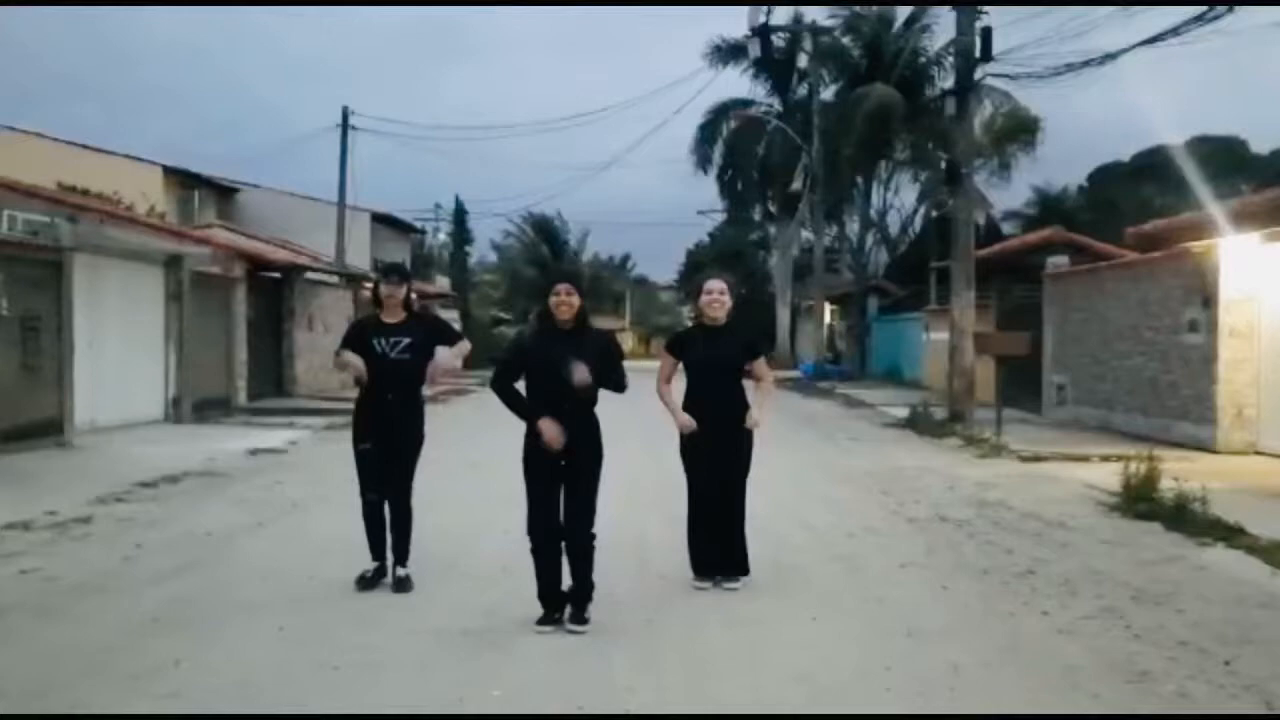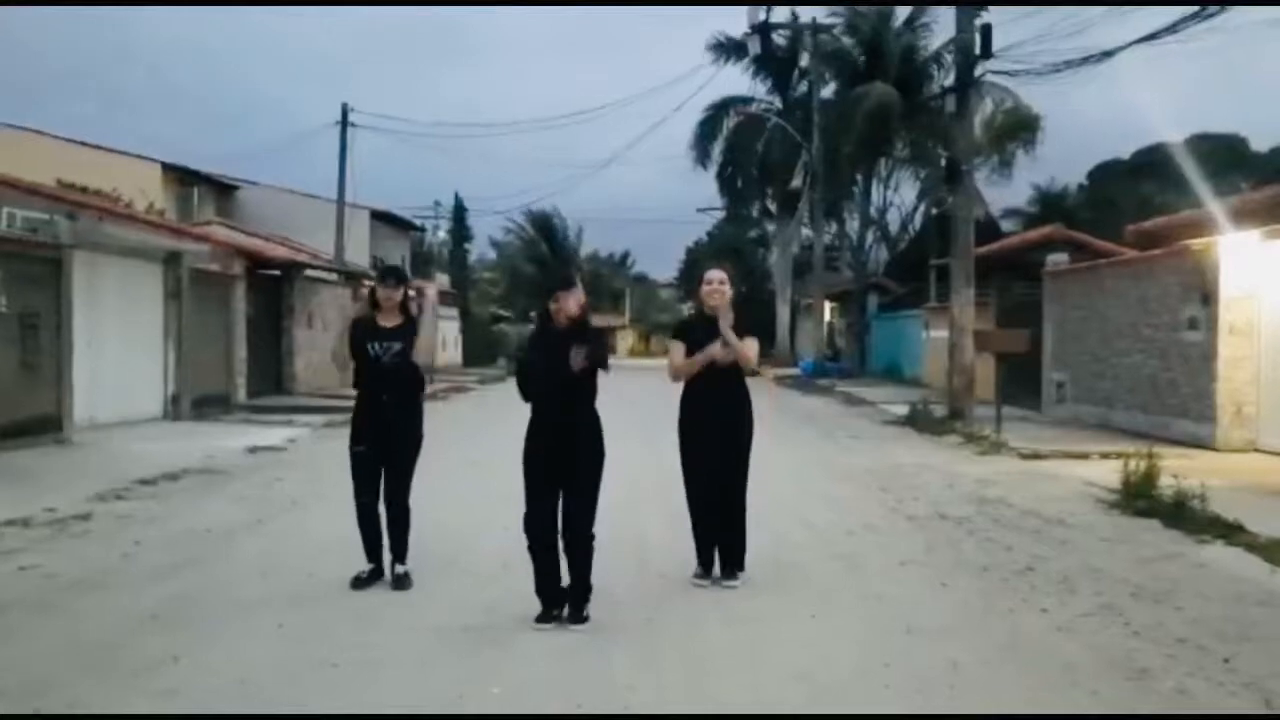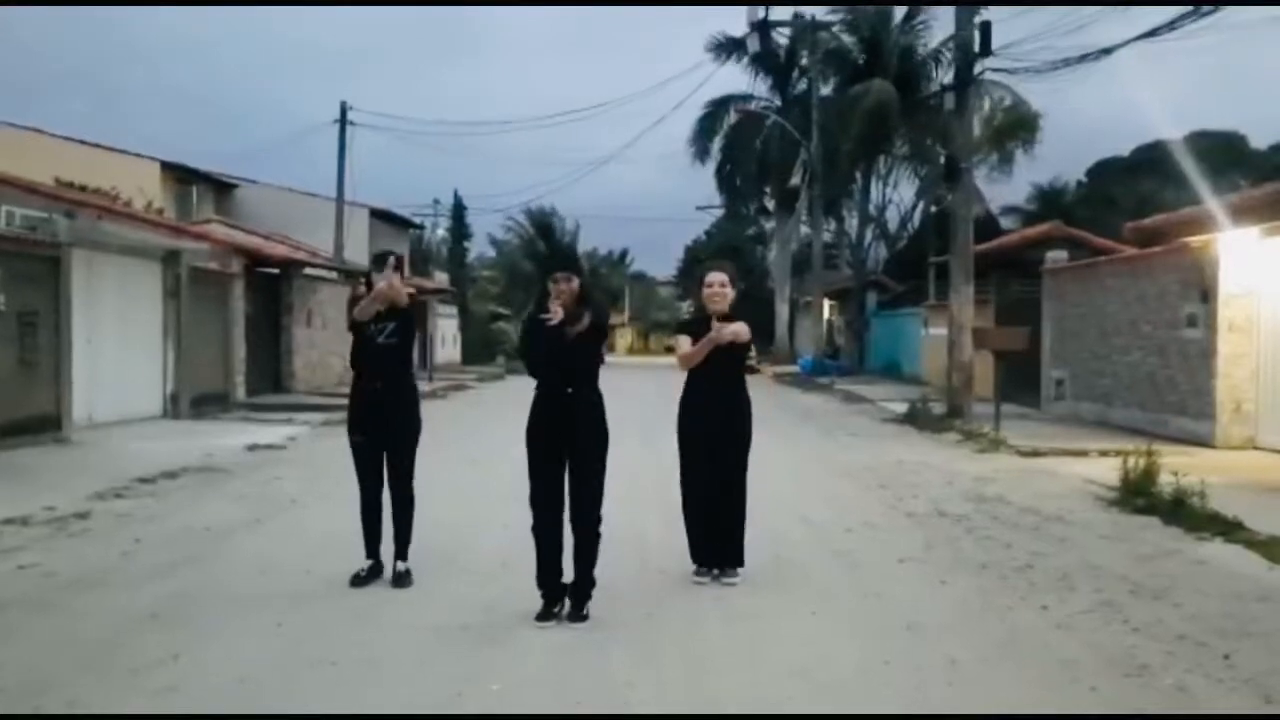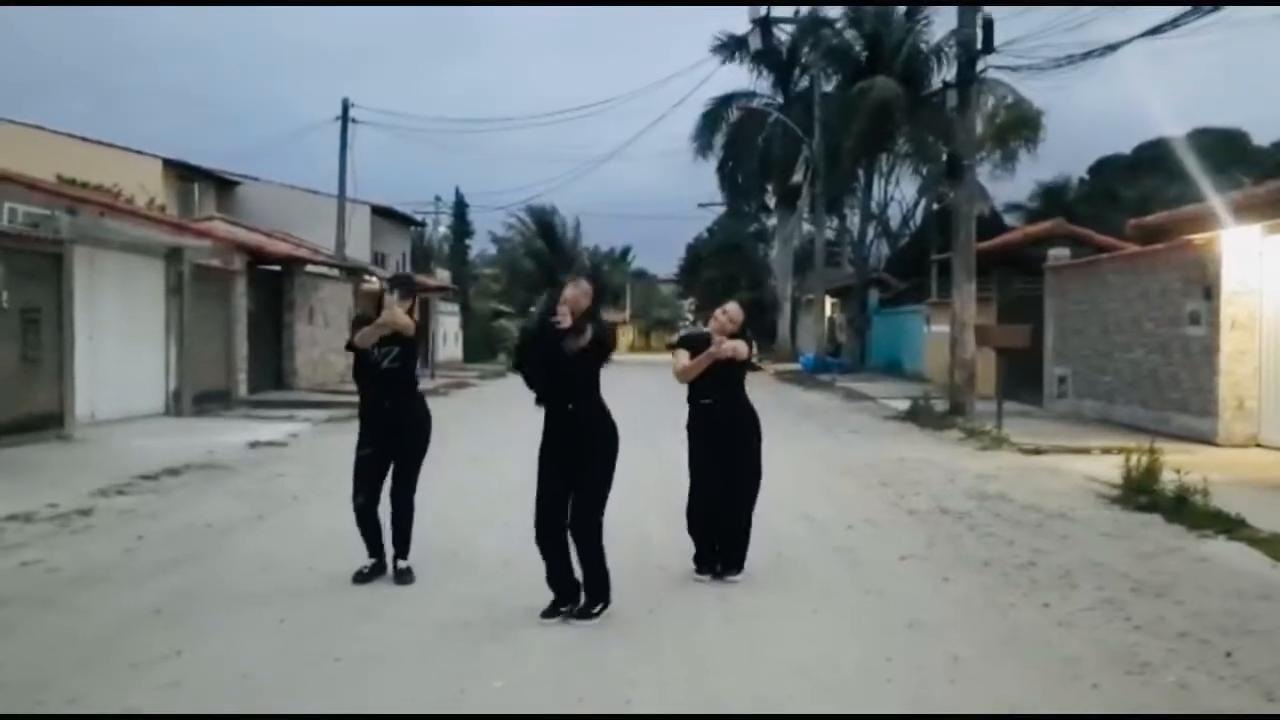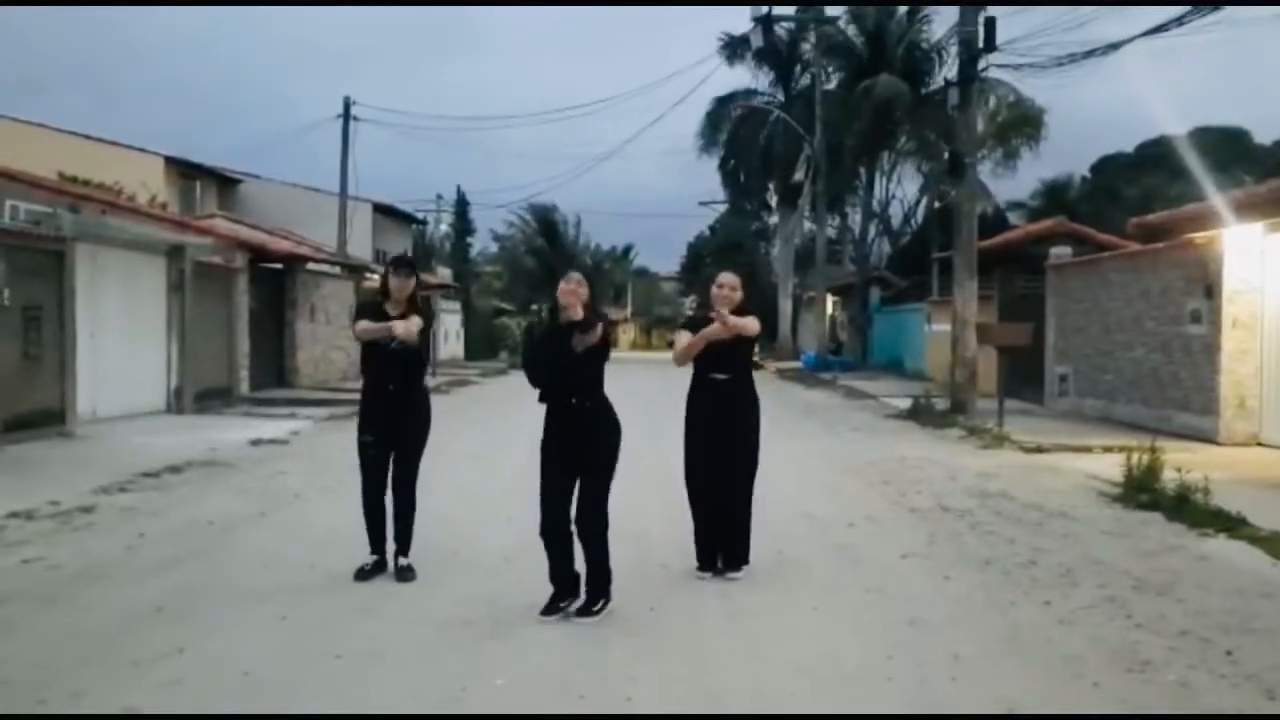
dt=0.3s
person 1, frame 1
left shoulder: (599, 341)
right shoulder: (529, 341)
left elbow: (619, 383)
right elbow: (500, 382)
left wrist: (591, 378)
right wrist: (536, 417)
left hip: (584, 438)
right hip: (541, 440)
left knee: (578, 525)
right knee: (542, 524)
left ankle: (580, 602)
right ankle: (551, 602)
person 1, frame 2
left shoulder: (590, 336)
right shoulder: (534, 343)
left elbow: (597, 358)
right elbow: (528, 389)
left wrist: (579, 320)
right wrist: (567, 367)
left hip: (584, 437)
right hip: (543, 437)
left knee: (578, 525)
right knee: (538, 523)
left ankle: (578, 600)
right ankle: (550, 600)
person 1, frame 3
left shoulder: (593, 315)
right shoulder: (537, 320)
left elbow: (592, 329)
right elbow: (534, 366)
left wrist: (565, 321)
right wrist: (564, 332)
left hip: (586, 414)
right hip: (547, 414)
left knee: (585, 509)
right knee: (545, 508)
left ankle: (581, 596)
right ankle: (551, 595)
person 1, frame 4
left shoulder: (594, 332)
right shoulder: (538, 331)
left elbow: (599, 345)
right elbow: (532, 375)
left wrist: (574, 329)
right wrist: (565, 345)
left hip: (595, 432)
right hip: (557, 431)
left knee: (584, 521)
right knee: (548, 522)
left ankle: (598, 595)
right ankle: (565, 592)
person 1, frame 5
left shoulder: (595, 325)
right shoulder: (542, 333)
left elbow: (601, 341)
right elbow: (536, 374)
left wrist: (581, 319)
right wrist: (573, 346)
left hip: (597, 424)
right hip: (558, 426)
left knee: (591, 515)
right knee: (553, 517)
left ankle: (599, 591)
right ankle: (564, 588)
person 2, frame 1
left shoulder: (423, 323)
right shoulder: (363, 326)
left elbow: (465, 344)
right elbow: (340, 358)
left wrist: (446, 358)
right wrist: (348, 360)
left hip: (407, 417)
right hip: (370, 417)
left knee: (399, 494)
right knee: (371, 494)
left ankle: (401, 566)
right ankle: (377, 563)
person 2, frame 2
left shoulder: (414, 327)
right shoulder: (360, 326)
left elbow: (421, 362)
right elbow: (343, 365)
right wrist: (345, 326)
left hip: (405, 421)
right hip: (367, 420)
left knee: (396, 497)
right knee: (365, 498)
left ankle: (399, 564)
right ankle: (374, 564)
person 2, frame 3
left shoulder: (405, 305)
right shoulder: (361, 301)
left elbow: (399, 296)
right elbow: (360, 315)
left wrist: (391, 288)
right wrist: (374, 294)
left hip: (401, 404)
right hip: (364, 404)
left knee: (401, 485)
right knee: (369, 488)
left ankle: (401, 560)
right ankle: (372, 560)
person 2, frame 4
left shoulder: (410, 329)
right shoulder: (365, 324)
left elbow: (406, 327)
right elbow: (360, 340)
left wrist: (396, 320)
right wrist: (381, 324)
left hip: (411, 423)
right hip: (374, 423)
left knee: (402, 495)
right knee: (363, 499)
left ankle: (401, 559)
right ankle: (376, 558)
person 2, frame 5
left shoulder: (421, 310)
right shoulder: (369, 309)
left elbow: (414, 324)
right elbow: (360, 331)
left wrist: (407, 329)
right wrist: (389, 326)
left hip: (412, 407)
right hip: (375, 407)
left knee: (404, 485)
right knee: (372, 486)
left ankle: (402, 556)
right ankle: (377, 555)
person 3, frame 1
left shoulder: (743, 338)
right shoulder: (684, 338)
left elbow: (765, 378)
right elbow: (663, 382)
left wrist: (758, 409)
right wrist: (677, 413)
left hip: (735, 427)
right hip: (697, 428)
left knee: (731, 495)
right knee: (701, 495)
left ankle: (731, 567)
right ankle: (704, 567)
person 3, frame 2
left shoulder: (743, 325)
right shoulder: (686, 327)
left elbow: (750, 361)
right elbow: (676, 370)
left wrist: (727, 332)
right wrist: (707, 354)
left hip: (734, 413)
right hip: (696, 414)
left knee: (732, 487)
right knee: (700, 488)
left ankle: (731, 564)
right ankle: (703, 562)
person 3, frame 3
left shoulder: (739, 326)
right shoulder: (690, 326)
left elbow: (741, 333)
right elbow: (684, 360)
left wrist: (727, 333)
right wrist: (711, 338)
left hip: (733, 411)
right hip: (695, 411)
left knee: (730, 484)
right knee: (697, 485)
left ankle: (729, 561)
right ankle: (703, 559)
person 3, frame 4
left shoulder: (740, 344)
right shoulder: (688, 342)
left elbow: (738, 350)
right elbow: (681, 374)
left wrist: (726, 348)
right wrist: (710, 354)
left hip: (739, 427)
right hip: (703, 426)
left knee: (738, 495)
right knee: (704, 495)
left ankle: (731, 562)
right ankle: (706, 560)
person 3, frame 5
left shoulder: (747, 321)
right shoulder: (695, 322)
left elbow: (749, 328)
right elbow: (680, 358)
left wrist: (726, 318)
right wrist: (704, 335)
left hip: (741, 406)
right hip: (703, 406)
left knee: (738, 482)
right knee: (703, 482)
left ankle: (733, 558)
right ankle: (707, 557)
